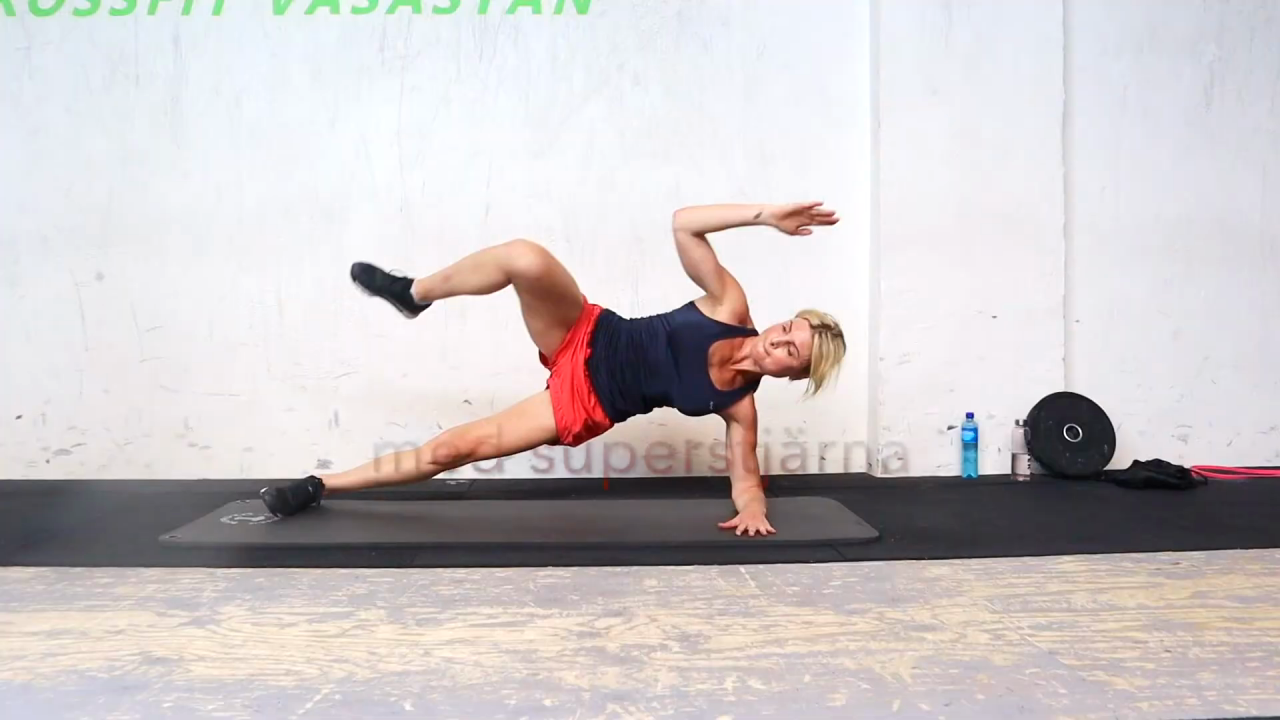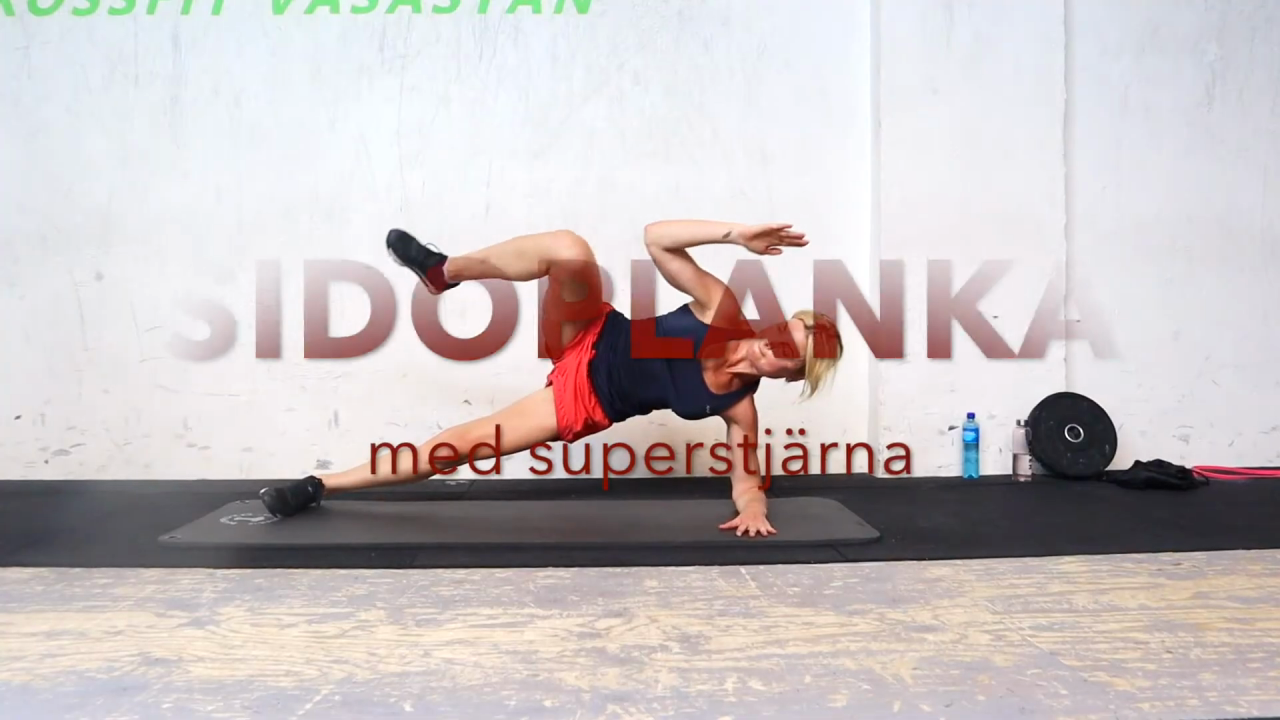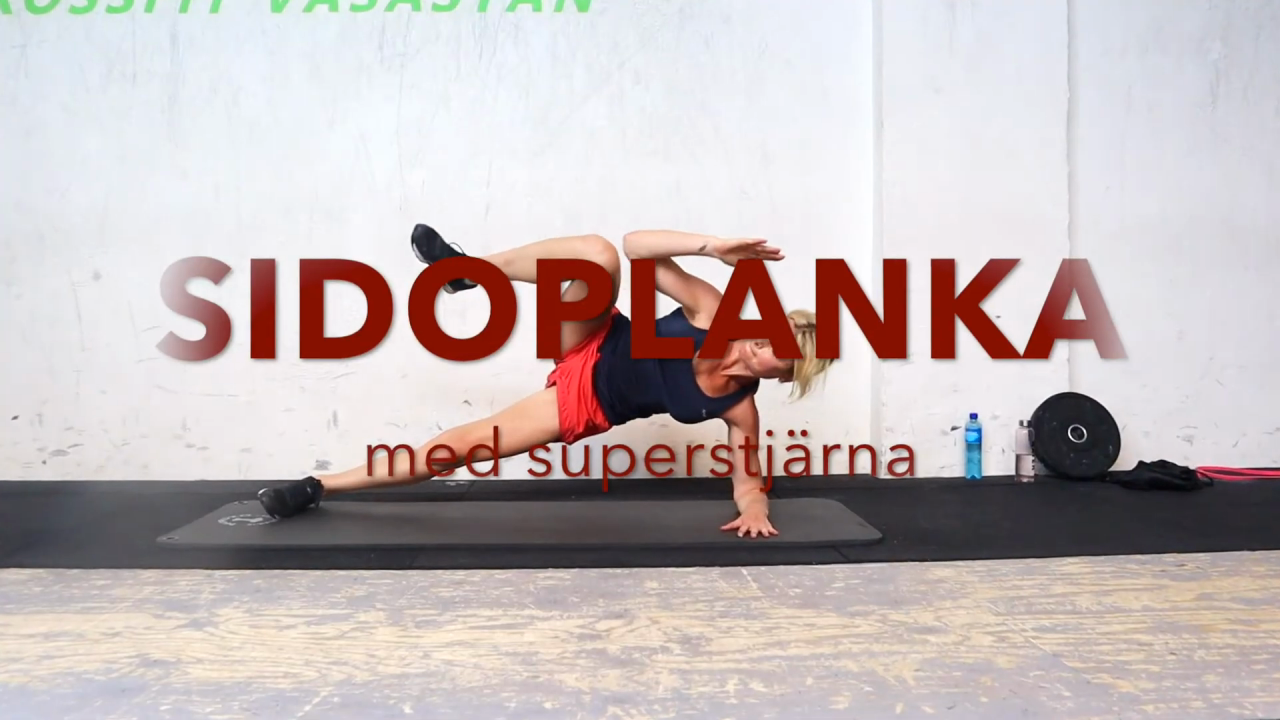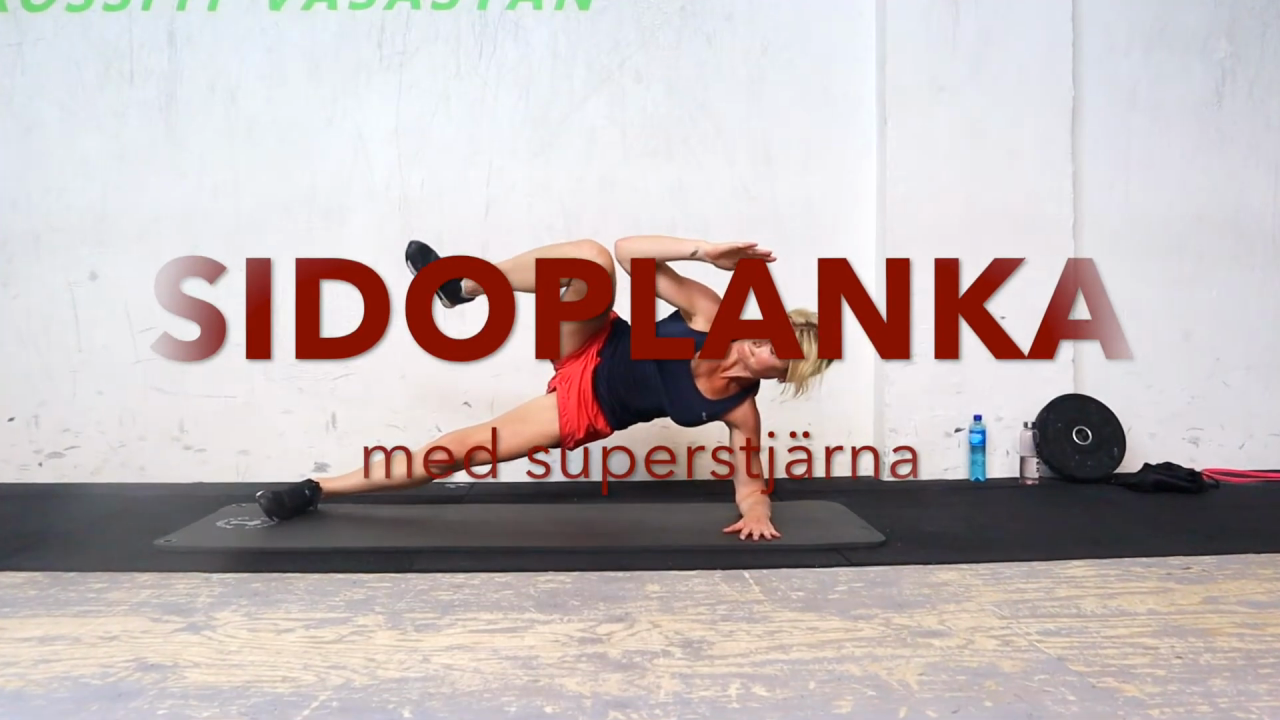
dt=0.5s
person 1, frame 1
left shoulder: (740, 406)
right shoulder: (730, 309)
left elbow: (746, 478)
right elbow: (683, 223)
left wrist: (752, 512)
right wrist: (765, 214)
left hip: (587, 407)
right hip: (587, 342)
left knee: (455, 447)
right knee: (525, 258)
left ankle: (320, 486)
right ankle: (415, 293)
person 1, frame 2
left shoulder: (739, 407)
right shoulder: (722, 309)
left elbow: (746, 477)
right elbow: (654, 237)
left wrist: (752, 510)
right wrist: (735, 233)
left hip: (586, 406)
right hip: (590, 348)
left knee: (457, 446)
right knee: (571, 252)
left ankle: (317, 487)
right ankle: (446, 269)
person 1, frame 3
left shoulder: (738, 408)
right shoulder: (714, 311)
left elbow: (748, 479)
right elbow: (636, 245)
left wrist: (754, 511)
right wrist: (715, 247)
left hip: (586, 409)
right hip: (590, 354)
left knee: (461, 445)
right knee: (599, 255)
left ankle: (318, 487)
right ankle: (466, 269)
person 1, frame 4
left shoulder: (740, 411)
right shoulder: (709, 312)
left elbow: (750, 481)
right elbow: (627, 250)
left wrist: (756, 514)
right wrist: (705, 251)
left hip: (589, 413)
right hip: (589, 360)
left knee: (460, 449)
right knee: (593, 259)
left ankle: (318, 489)
right ankle: (463, 285)
